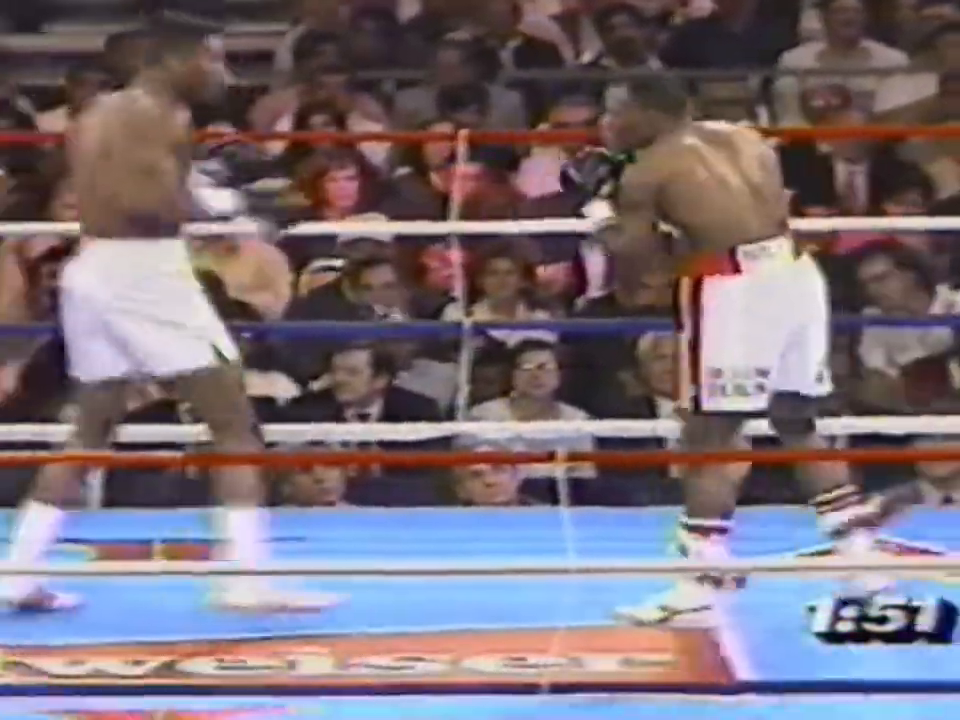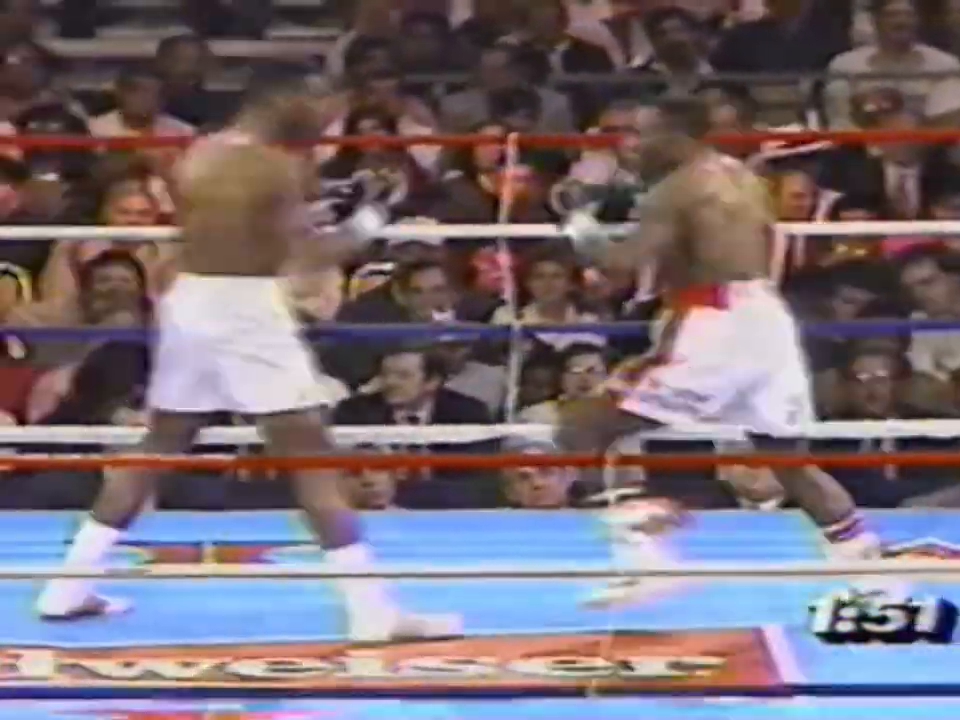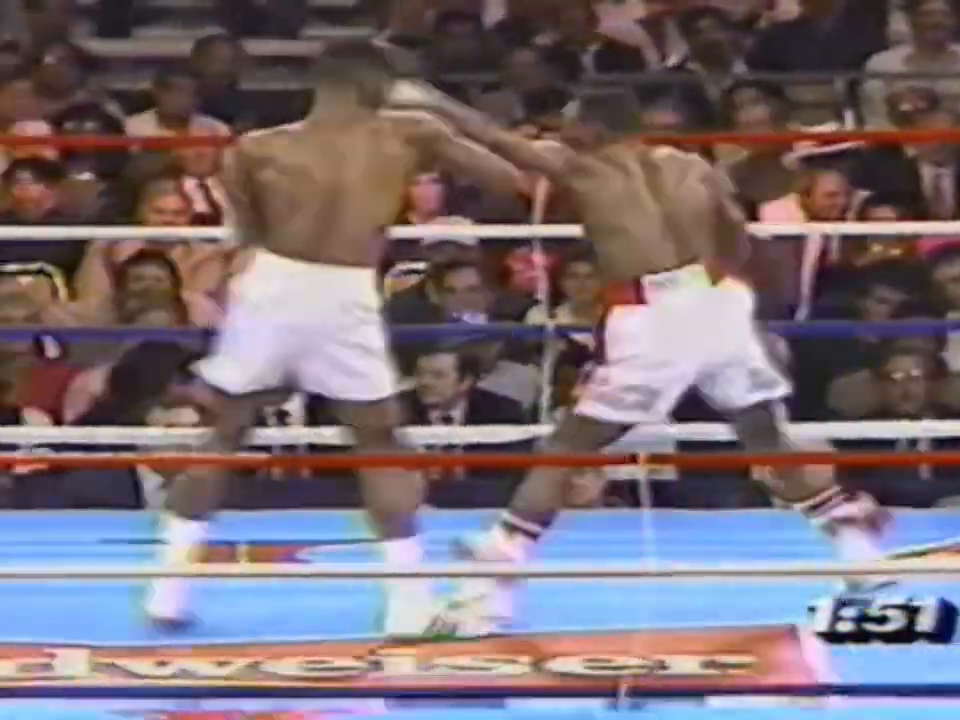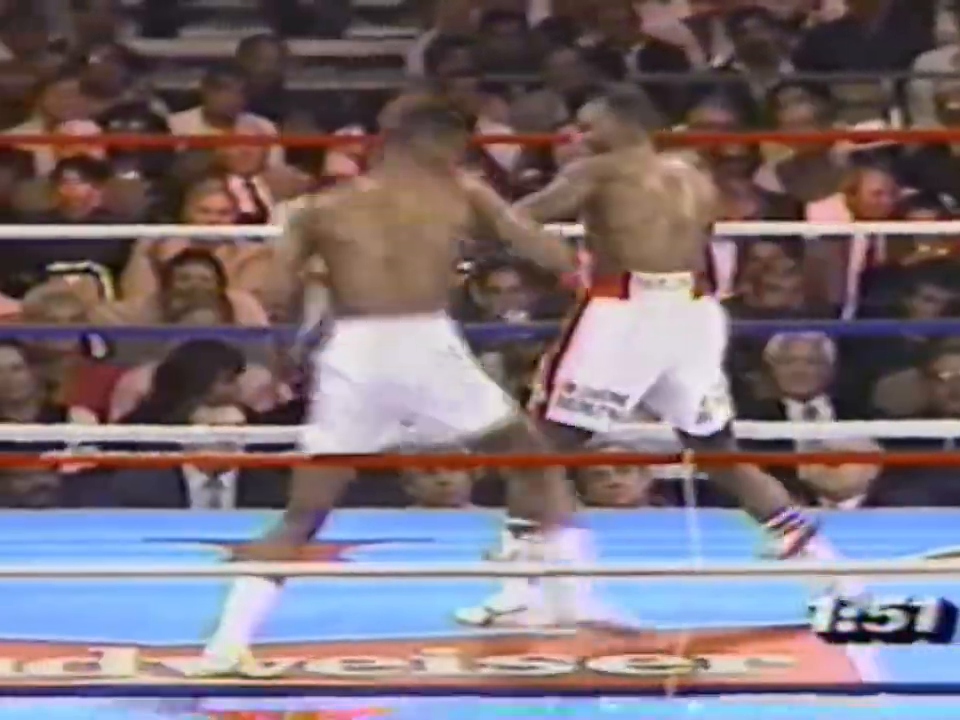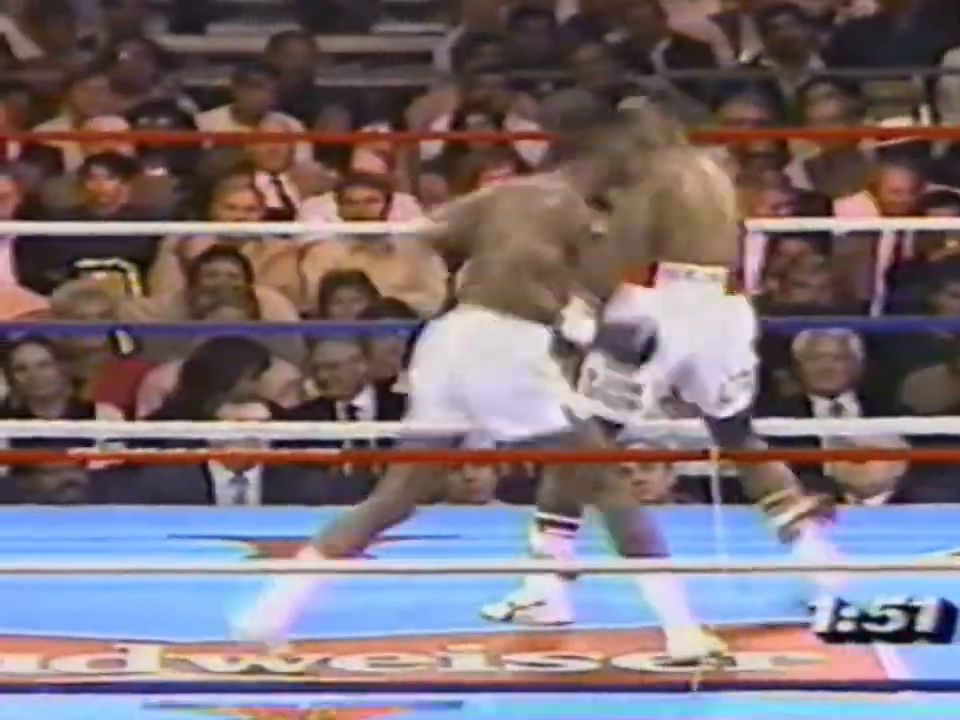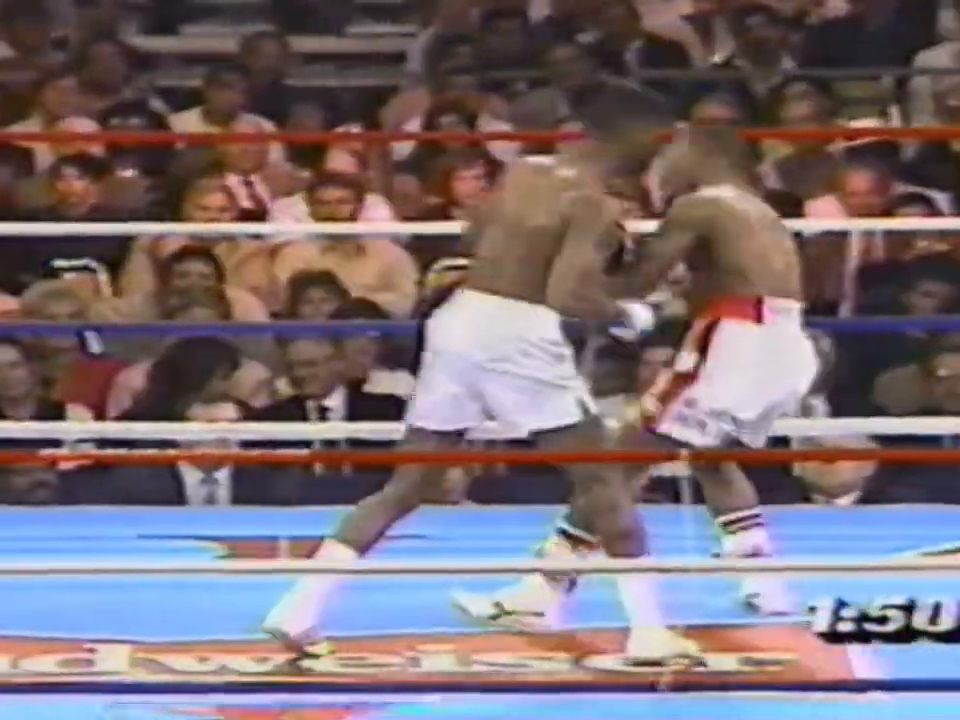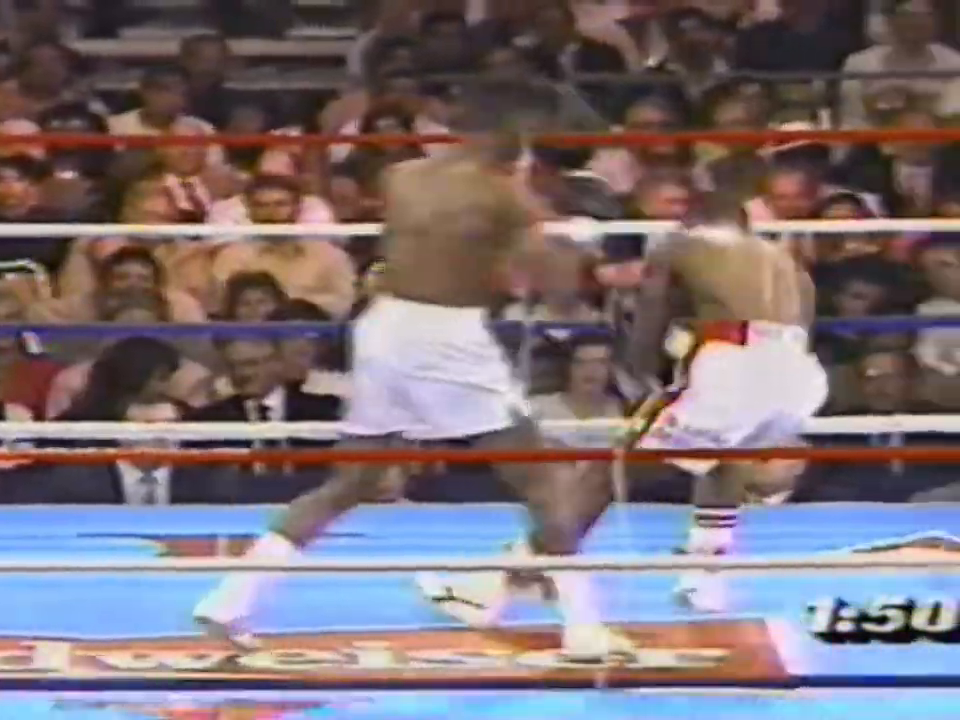
dt=0.2s
person 1, frame 1
left shoulder: (97, 112)
right shoulder: (163, 116)
right elbow: (133, 195)
left wrist: (198, 182)
left hip: (89, 276)
right hip: (147, 275)
left knee: (90, 433)
right knee: (234, 425)
right ankle: (248, 576)
person 1, frame 2
left shoulder: (197, 156)
right shoulder: (275, 164)
right elbow: (309, 252)
right wrist: (362, 227)
left hip: (188, 306)
right hip: (248, 313)
left knee: (156, 454)
right knee: (313, 464)
left ankle: (67, 586)
right ankle: (373, 613)
person 1, frame 3
left shoulder: (256, 150)
right shoulder: (405, 132)
left elbow: (248, 232)
right elbow: (506, 179)
left hip: (267, 290)
right hip: (342, 302)
left knee: (220, 442)
right knee: (383, 455)
left ankle: (169, 588)
right ankle: (410, 606)
person 1, frame 4
left shoulder: (324, 209)
right shoulder: (464, 191)
left elbow: (283, 283)
right elbow: (541, 250)
left hip: (353, 355)
right hip: (427, 350)
left knee: (304, 512)
right knee: (541, 466)
left ankle: (228, 642)
right ankle: (578, 602)
person 1, frame 5
left shoulder: (514, 192)
right shoulder: (566, 210)
left elbow: (440, 228)
right elbow: (512, 271)
right wrist: (573, 319)
left hip: (451, 345)
right hip: (508, 351)
left knee: (393, 500)
right knee: (606, 486)
left ankle: (265, 618)
right ankle: (681, 629)
person 1, frame 6
left shoulder: (520, 173)
right shoulder: (596, 207)
right elbow: (567, 295)
right wrist: (632, 315)
left hip: (460, 324)
right hip: (521, 337)
left knee: (406, 488)
right knee: (604, 484)
left ankle: (294, 613)
right ankle: (649, 632)
person 1, frame 7
left shoulder: (402, 178)
right shoulder: (505, 195)
right elbow: (544, 276)
left hip: (385, 330)
right hip: (451, 341)
left knee: (344, 485)
right knee: (539, 483)
left ankle: (229, 602)
right ankle: (584, 628)
person 2, frame 1
left shoulder: (647, 174)
right shoulder: (741, 138)
left elbow: (636, 256)
left wrist: (597, 209)
left hip: (734, 292)
right hip: (795, 279)
left knee: (709, 441)
right knee: (799, 427)
left ankle: (705, 584)
right ankle: (857, 545)
person 2, frame 2
left shoulder: (673, 193)
right shoulder: (737, 176)
left elbow: (629, 261)
left wrist: (583, 231)
left hip: (714, 330)
right hip: (765, 321)
left knee: (581, 432)
right knee: (789, 460)
left ankle: (643, 556)
person 2, frame 3
left shoulder: (583, 169)
right shoulder: (694, 168)
left elbow: (501, 141)
right elbow: (737, 240)
left wrist: (430, 100)
left hip: (650, 320)
right hip: (717, 307)
left knee: (566, 450)
right knee: (766, 438)
left ankle: (489, 585)
right ankle: (858, 543)
person 2, frame 4
left shoulder: (595, 170)
right shoulder: (696, 180)
left elbow: (534, 212)
left hip: (623, 317)
right hip: (692, 315)
right knee: (720, 453)
left ankle: (521, 590)
person 2, frame 5
left shoulder: (643, 170)
right shoulder: (713, 173)
left elbow: (628, 234)
left hip: (658, 306)
right hip: (724, 310)
right knee: (741, 439)
left ankle: (546, 587)
right ankle: (813, 549)
person 2, frame 6
left shoulder: (700, 205)
right shoulder: (760, 213)
left elbow: (647, 276)
left hip: (740, 339)
right hip: (791, 349)
right knee: (713, 457)
left ankle: (545, 591)
right ankle: (762, 579)
person 2, frame 7
left shoulder: (675, 246)
right shoulder: (785, 261)
left elbow: (646, 340)
left hip: (731, 367)
right hip: (798, 377)
left knee: (609, 468)
right knee: (719, 460)
right ankle: (707, 577)
